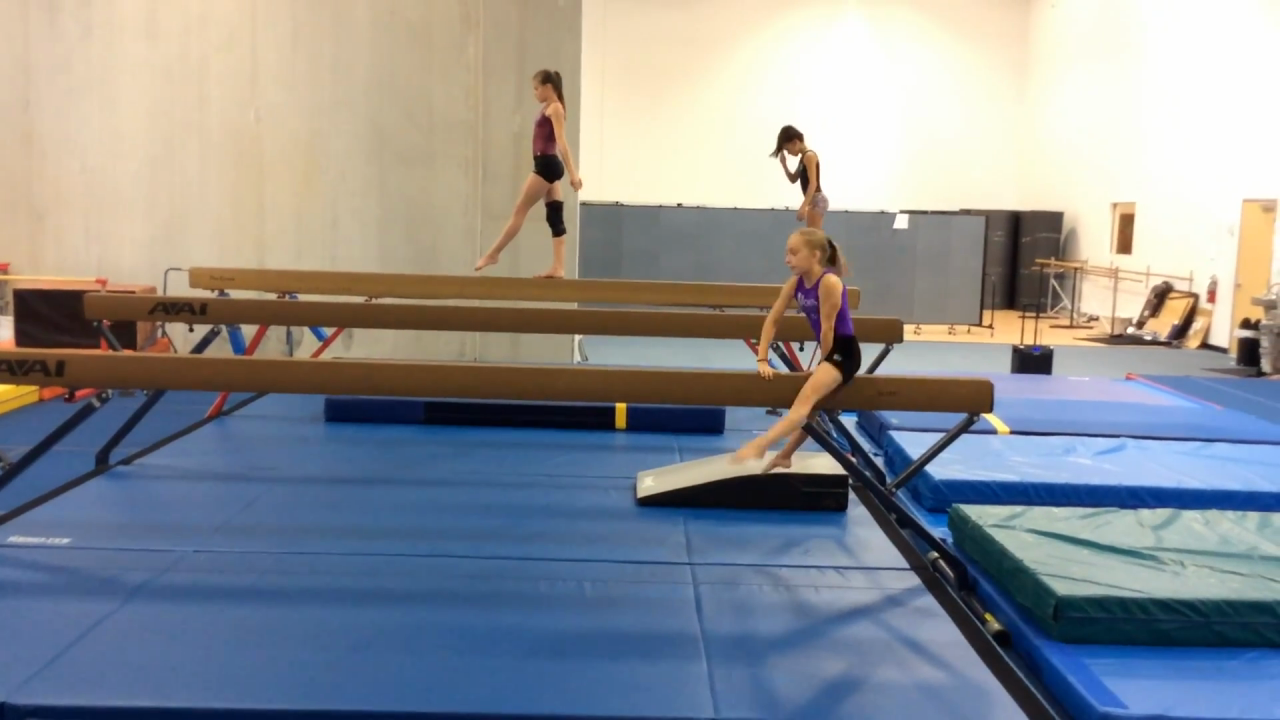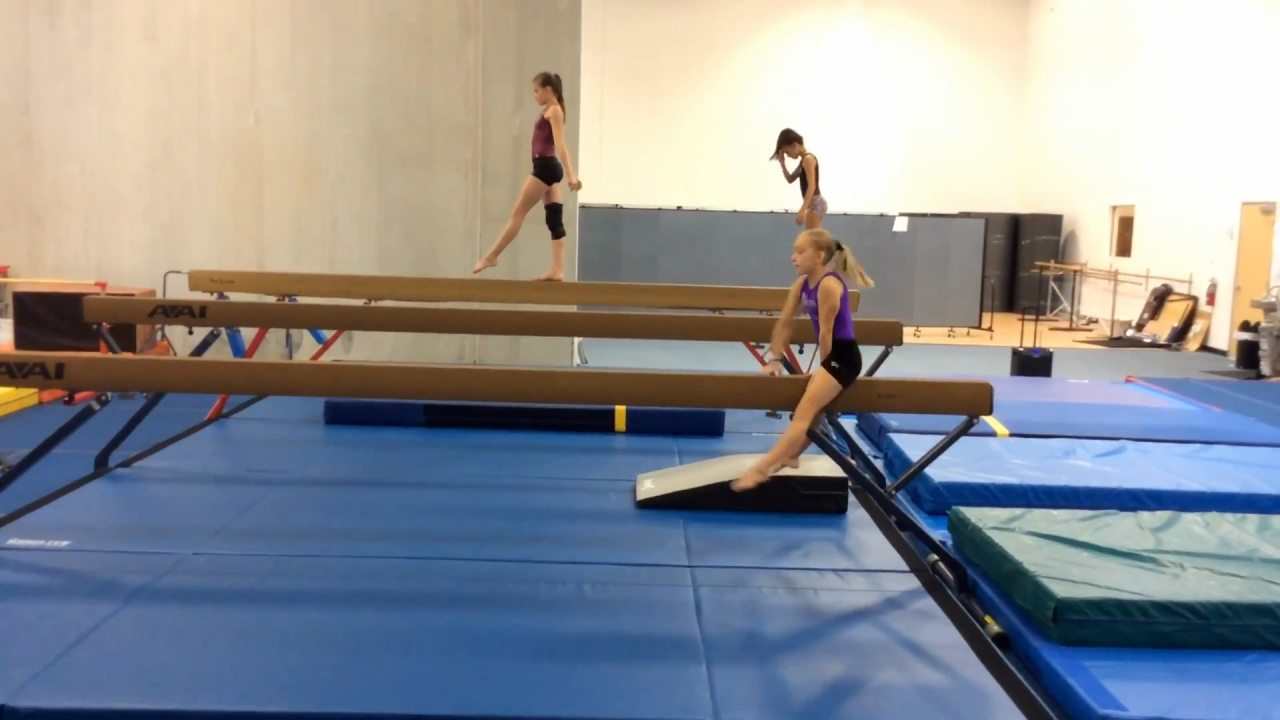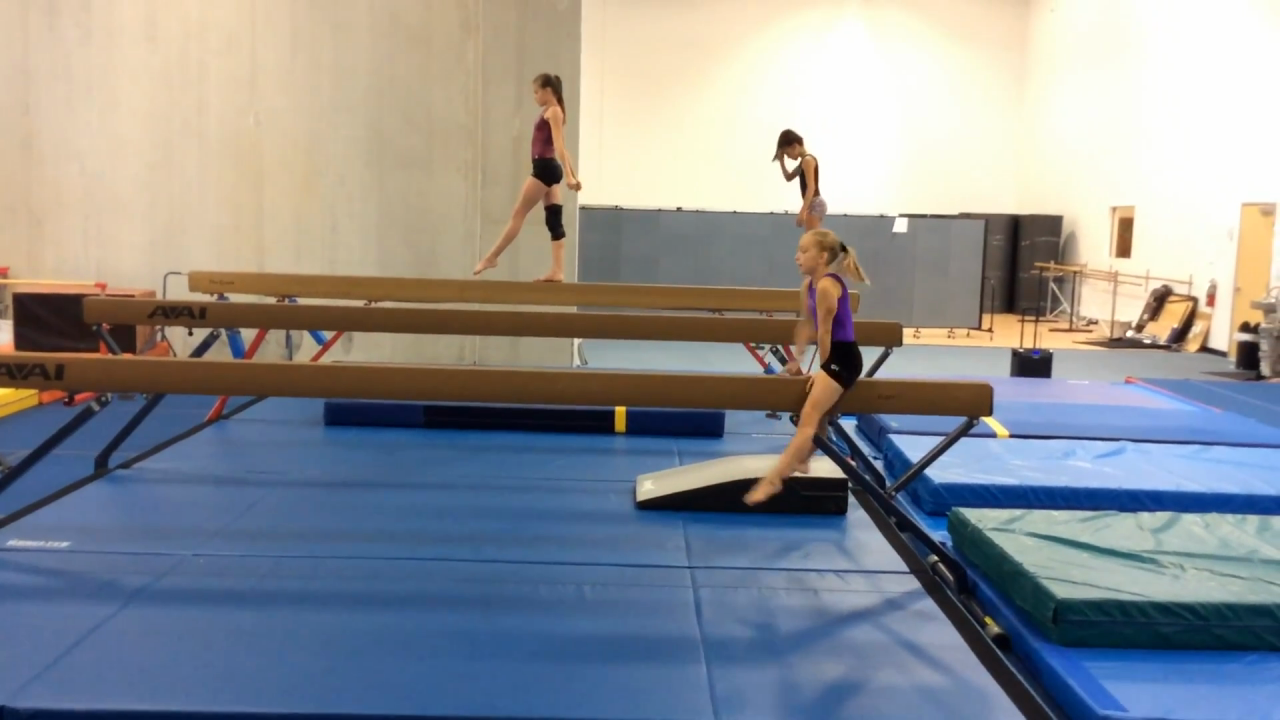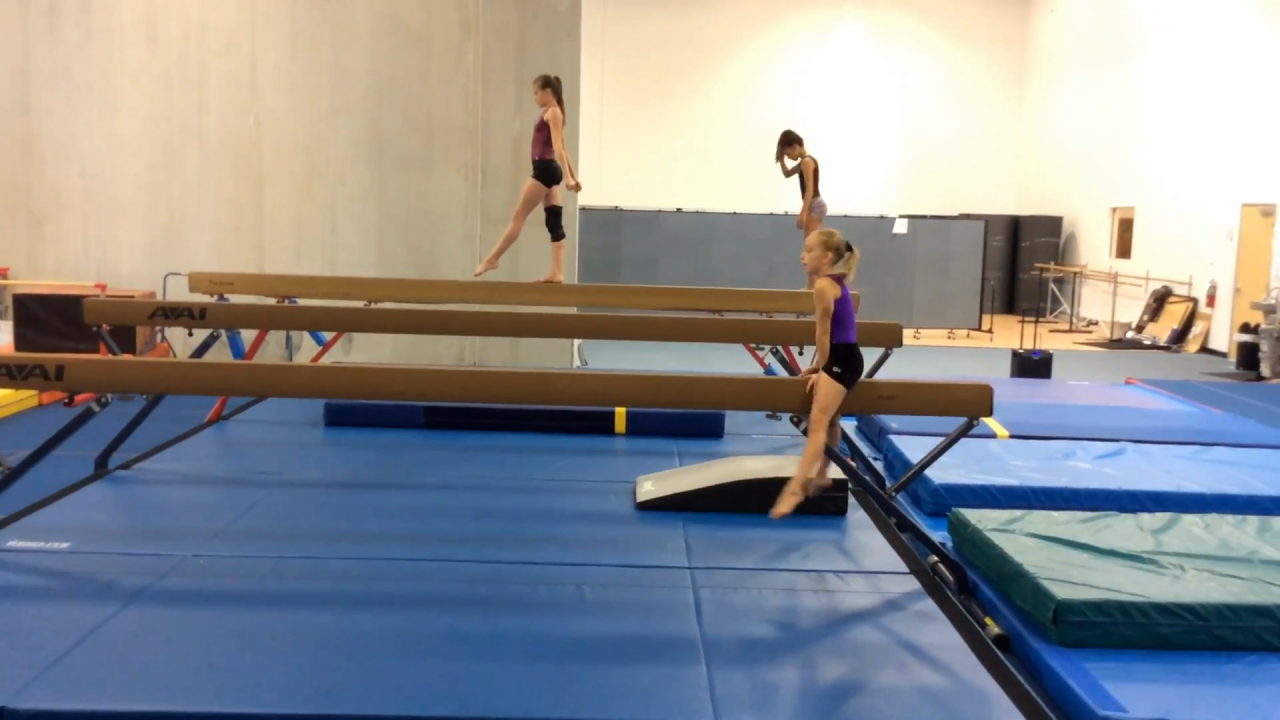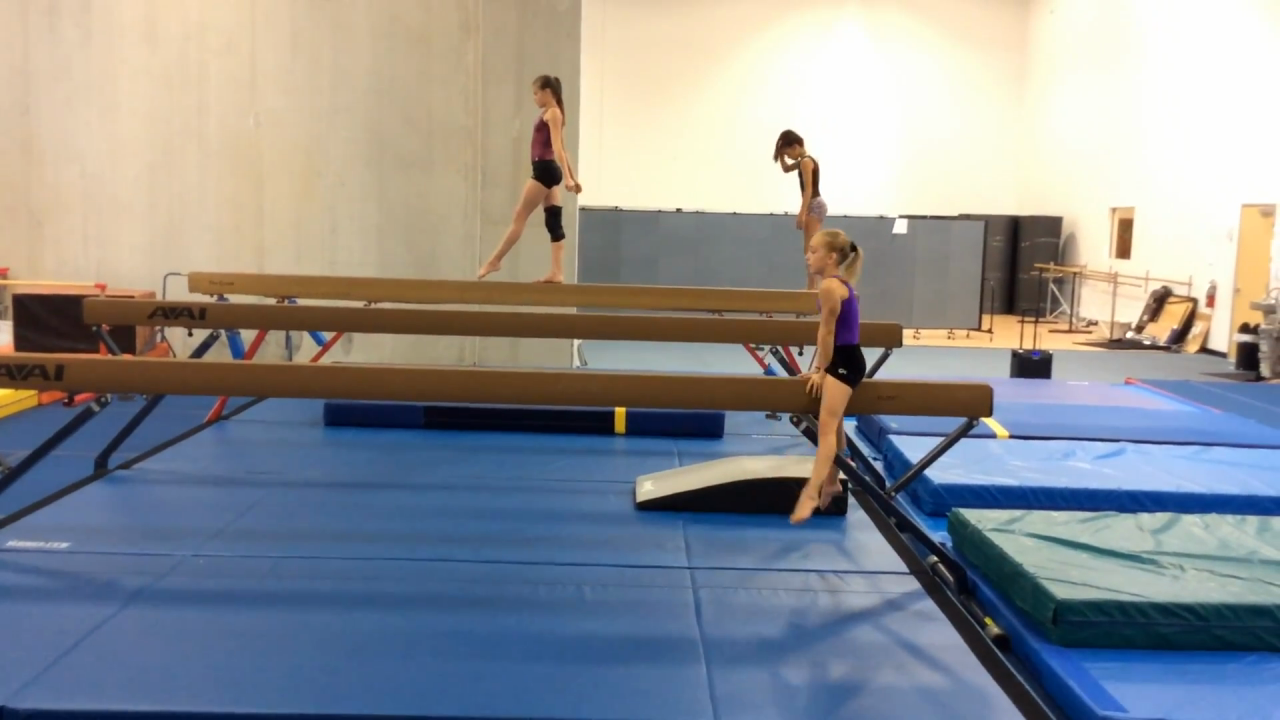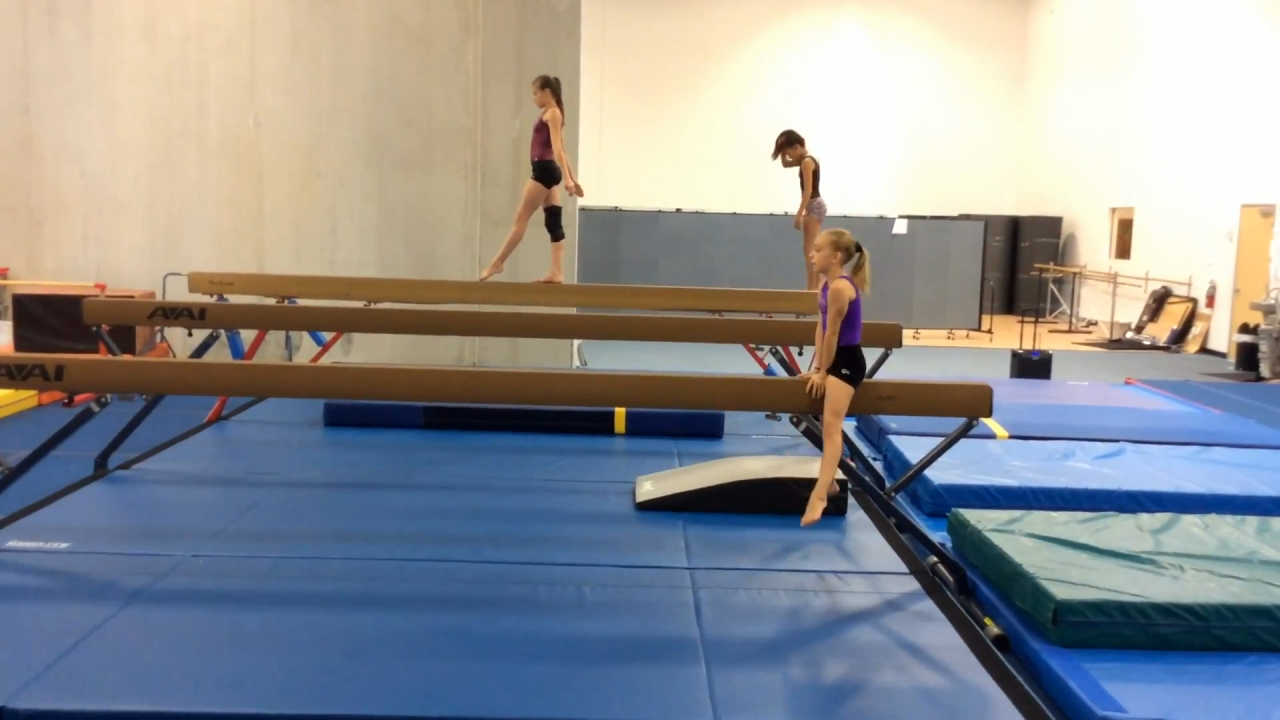
dt=0.1s
person 1, frame 1
left shoulder: (830, 283)
right shoulder: (796, 283)
left elbow: (828, 328)
right elbow: (772, 320)
left wrist: (820, 364)
right wrist: (762, 359)
left hip: (843, 352)
right hip: (828, 353)
left knee: (805, 401)
right knee: (809, 408)
left ankle: (760, 445)
right ankle: (784, 455)
person 1, frame 2
left shoulder: (830, 285)
right shoulder: (801, 285)
left elbow: (826, 331)
right elbow: (784, 323)
left wrist: (821, 367)
right wrist: (773, 361)
left hip: (843, 356)
right hip: (831, 357)
left knee: (804, 411)
right knee: (813, 413)
left ankle: (762, 468)
right ankle: (789, 455)
person 1, frame 3
left shoulder: (827, 285)
right shoulder: (810, 283)
left elbow: (824, 331)
right elbow: (808, 324)
left wrist: (820, 370)
right wrist: (796, 359)
left hip: (844, 358)
right hip: (833, 358)
left knee: (808, 417)
right knee: (819, 417)
left ankle: (773, 479)
right ankle: (800, 460)
person 1, frame 4
left shoulder: (824, 286)
right shoulder: (829, 284)
left elbow: (824, 333)
left wrist: (819, 370)
right wrist: (818, 367)
left hip: (844, 359)
right hip: (838, 359)
left knee: (817, 422)
right knee: (828, 421)
left ankle: (794, 489)
right ankle: (820, 473)
person 1, frame 5
left shoulder: (830, 286)
right shoulder: (832, 284)
left elbow: (827, 332)
left wrist: (820, 371)
right wrist: (818, 368)
left hip: (846, 360)
right hip: (838, 360)
left knee: (826, 424)
right knee: (833, 423)
left ankle: (811, 492)
right ankle: (830, 481)
person 1, frame 6
left shoulder: (840, 287)
right shoulder: (827, 285)
left elbow: (831, 333)
left wrist: (821, 371)
right wrist: (816, 367)
left hip: (846, 360)
right hip: (834, 359)
left knee: (831, 424)
right knee: (830, 424)
left ankle: (819, 495)
right ankle: (829, 482)
person 2, frame 1
left shoulder: (555, 108)
right shoulder: (547, 109)
left elbow: (561, 142)
right elbow: (558, 143)
left wrist: (572, 173)
right wrist: (571, 172)
left hip: (547, 165)
right hip: (547, 165)
left knee: (520, 210)
right knee: (555, 217)
left ankle: (493, 253)
right ankle: (557, 268)
person 2, frame 2
left shoulder: (554, 110)
right shoulder: (548, 111)
left elbow: (560, 144)
right elbow: (559, 145)
left wrist: (570, 175)
right wrist: (571, 174)
left hip: (546, 166)
right hip: (548, 167)
left knee: (518, 212)
right knee: (554, 220)
left ankle: (492, 256)
right ankle: (557, 270)
person 2, frame 3
left shoulder: (554, 111)
right shoulder: (547, 112)
left elbow: (559, 145)
right elbow: (561, 147)
left wrist: (568, 176)
right wrist: (571, 174)
left hip: (545, 168)
right hip: (547, 168)
left knee: (518, 214)
right knee: (554, 221)
left ankle: (492, 257)
right ankle: (557, 271)
person 2, frame 4
left shoulder: (553, 112)
right shoulder: (548, 113)
left elbow: (558, 147)
right elbow: (561, 148)
left wrist: (567, 176)
right wrist: (572, 176)
left hip: (545, 169)
right hip: (547, 170)
left knee: (518, 215)
right knee: (553, 222)
left ankle: (492, 259)
right ankle: (556, 272)
person 2, frame 5
left shoulder: (553, 113)
right shoulder: (548, 114)
left elbow: (557, 147)
right elbow: (561, 148)
left wrist: (567, 177)
right wrist: (572, 176)
left hip: (545, 169)
right hip: (546, 170)
left knee: (519, 217)
right knee: (553, 222)
left ankle: (494, 261)
right ankle: (556, 272)
person 2, frame 6
left shoulder: (552, 113)
right shoulder: (547, 114)
left elbow: (557, 148)
right elbow: (560, 149)
left wrist: (567, 178)
right wrist: (571, 178)
left hip: (544, 170)
right hip: (546, 170)
left knee: (521, 218)
right knee: (553, 223)
left ankle: (497, 263)
right ankle: (556, 272)
